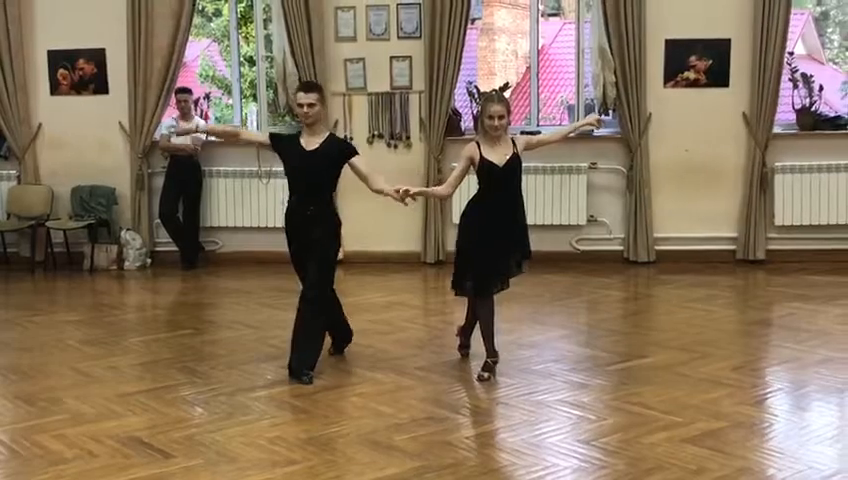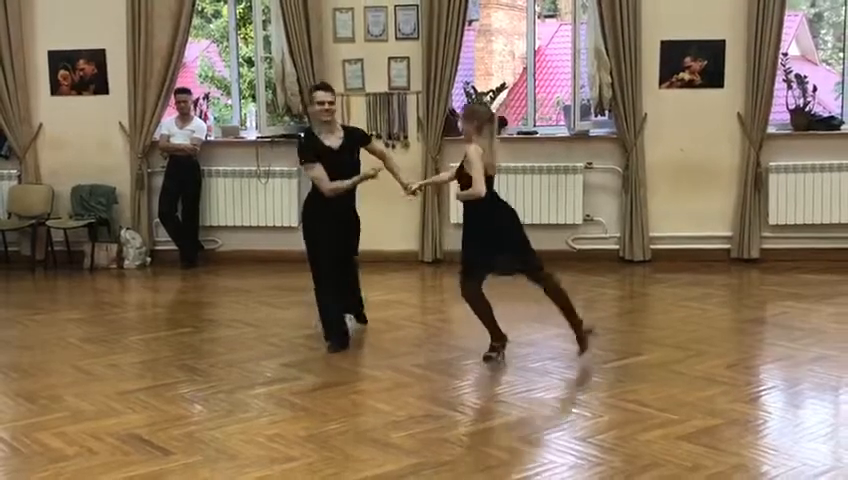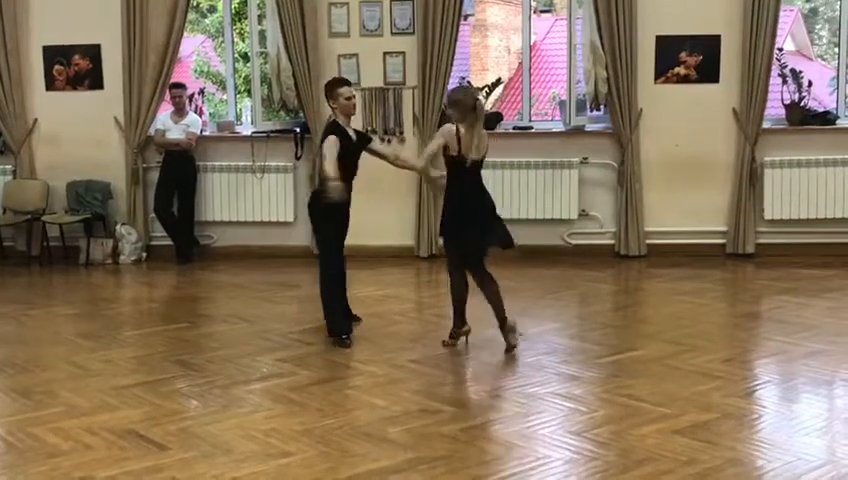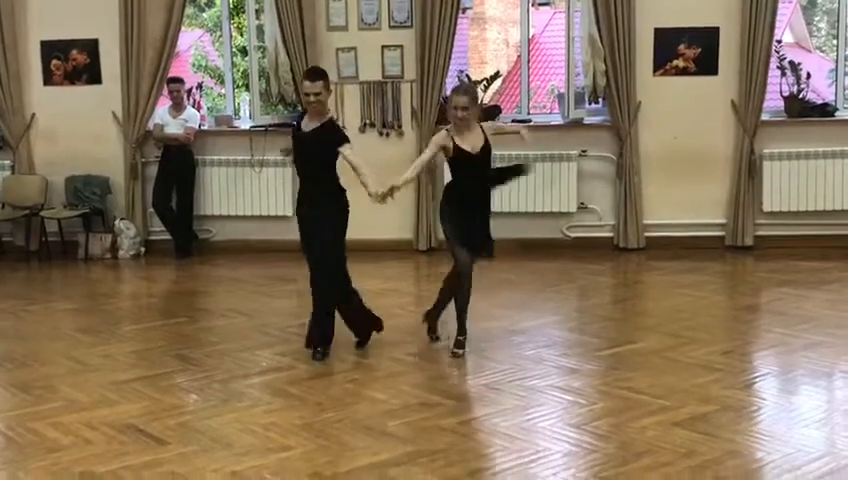
dt=0.7s
person 1, frame 1
left shoulder: (338, 146)
right shoulder: (285, 142)
left elbow: (369, 177)
right elbow: (240, 134)
left wrist: (389, 191)
right wrist: (196, 129)
left hip: (324, 224)
right hip: (296, 222)
left knee: (315, 291)
right knee: (318, 287)
left ankle: (301, 363)
right ankle: (340, 333)
person 1, frame 2
left shoulder: (354, 135)
right shoulder: (308, 146)
left elbow: (383, 155)
right elbow: (327, 189)
left wrist: (403, 182)
right wrist: (361, 178)
left hip: (347, 211)
right hip: (319, 215)
left knee: (347, 265)
right knee: (325, 270)
left ankle: (353, 307)
right ankle: (336, 333)
person 1, frame 3
left shoulder: (356, 134)
right shoulder: (333, 132)
left elbow: (390, 156)
right elbow: (328, 155)
left wrist: (423, 170)
right wrist: (332, 180)
left hip: (340, 205)
right hip: (326, 205)
left knee: (336, 260)
right knee: (332, 263)
left ankle: (341, 312)
right ankle: (338, 328)
person 1, frame 4
left shoulder: (333, 128)
right shoulder: (301, 120)
left elbow: (354, 160)
left wrist: (371, 189)
left hip: (331, 203)
right hip: (307, 203)
left knee: (329, 269)
right knee: (327, 270)
left ankle: (320, 339)
right ankle: (365, 323)
person 2, frame 1
left shoulder: (519, 143)
right shoulder: (473, 149)
left elbow: (554, 137)
right elbow: (446, 189)
left wrist: (583, 123)
right wrist: (419, 191)
left hip: (509, 224)
right hip: (480, 223)
left knee: (485, 285)
right knee: (483, 286)
left ankle: (466, 331)
right ankle: (490, 355)
person 2, frame 2
left shoulder: (473, 150)
right shoulder: (484, 149)
left elbow: (479, 191)
right elbow: (455, 173)
left wrist: (464, 195)
right wrist: (424, 182)
left hip: (485, 226)
right hip: (500, 221)
left knee: (469, 288)
right knee: (536, 274)
left ankle: (498, 339)
right ankle: (577, 328)
person 2, frame 3
left shoulder: (449, 130)
right shoulder: (482, 136)
left elbow: (424, 159)
right wrist: (448, 177)
left hip: (459, 207)
right hip: (479, 206)
left knee: (457, 268)
right knee: (476, 268)
left ankle: (460, 325)
right ankle: (504, 325)
person 2, frame 4
left shoulder: (487, 129)
right shoulder: (442, 138)
left elbow: (516, 130)
right elbow: (415, 169)
left wrist: (520, 131)
right wrist: (395, 186)
left hip: (479, 208)
right hip: (455, 208)
left knee: (462, 268)
right knee: (463, 267)
left ankle: (434, 313)
right ankle: (460, 332)
person 3, frame 1
left shoulder: (200, 124)
right shoulder: (168, 123)
left elbow: (194, 150)
right elbow: (162, 145)
left wrist: (172, 147)
right wrist: (183, 145)
left hip: (191, 168)
right hip: (174, 168)
left knee: (190, 213)
right knee: (166, 212)
left ankle: (190, 254)
right ankle: (191, 246)
person 3, frame 2
left shoulder: (199, 125)
right shoulder: (167, 123)
left elbow: (194, 150)
right elbow: (161, 145)
left wrist: (172, 148)
right wrist: (182, 146)
left hip: (190, 169)
right hip: (173, 168)
left knee: (190, 213)
right knee: (165, 211)
left ankle: (189, 254)
right ankle: (190, 246)
person 3, frame 3
left shoulder: (194, 119)
right shoulder: (162, 117)
left elbow: (189, 145)
right elbow: (157, 140)
left wrist: (167, 143)
right wrist: (178, 141)
left hip: (185, 163)
right hip: (168, 162)
left knee: (185, 208)
right knee: (160, 206)
left ankle: (185, 248)
right ankle: (185, 241)
person 3, frame 4
left shoulder: (192, 114)
right shoulder: (161, 112)
left elbow: (187, 139)
right elbow: (155, 135)
left wrist: (165, 137)
right wrist: (176, 136)
left hip: (184, 158)
right hip: (167, 157)
left knee: (184, 202)
right knee: (159, 201)
left ankle: (184, 243)
right ankle: (185, 236)
